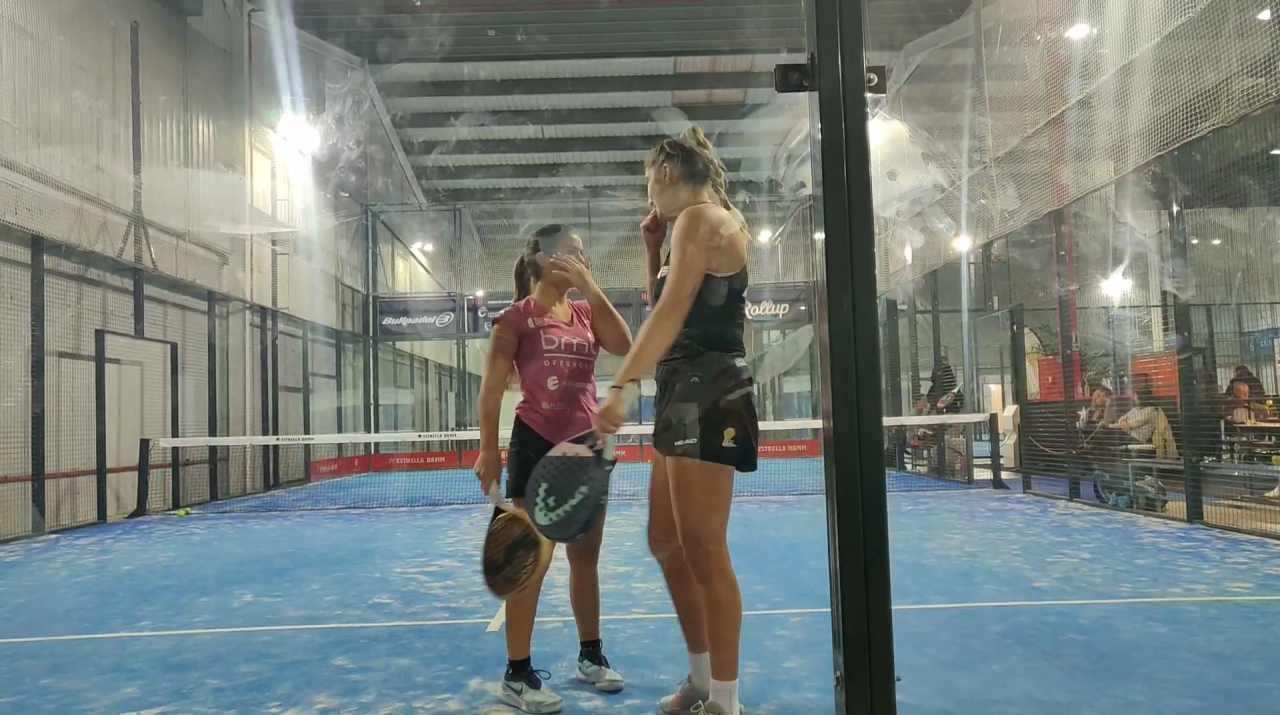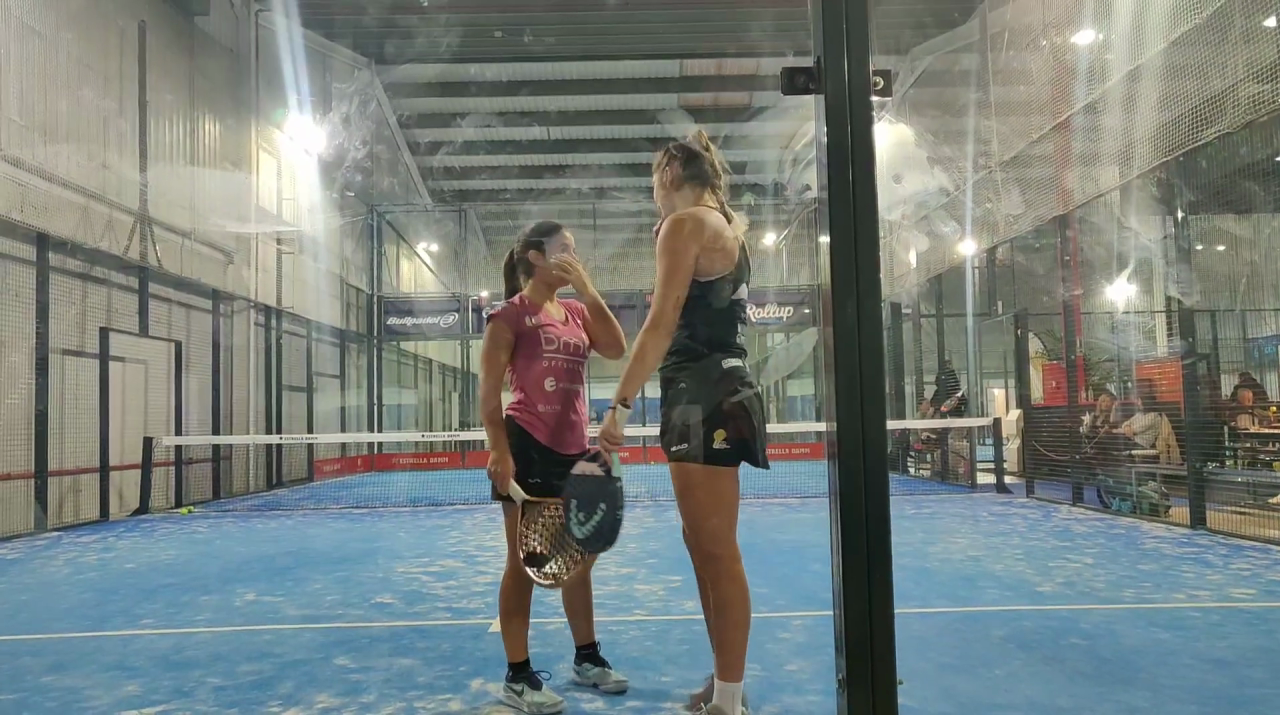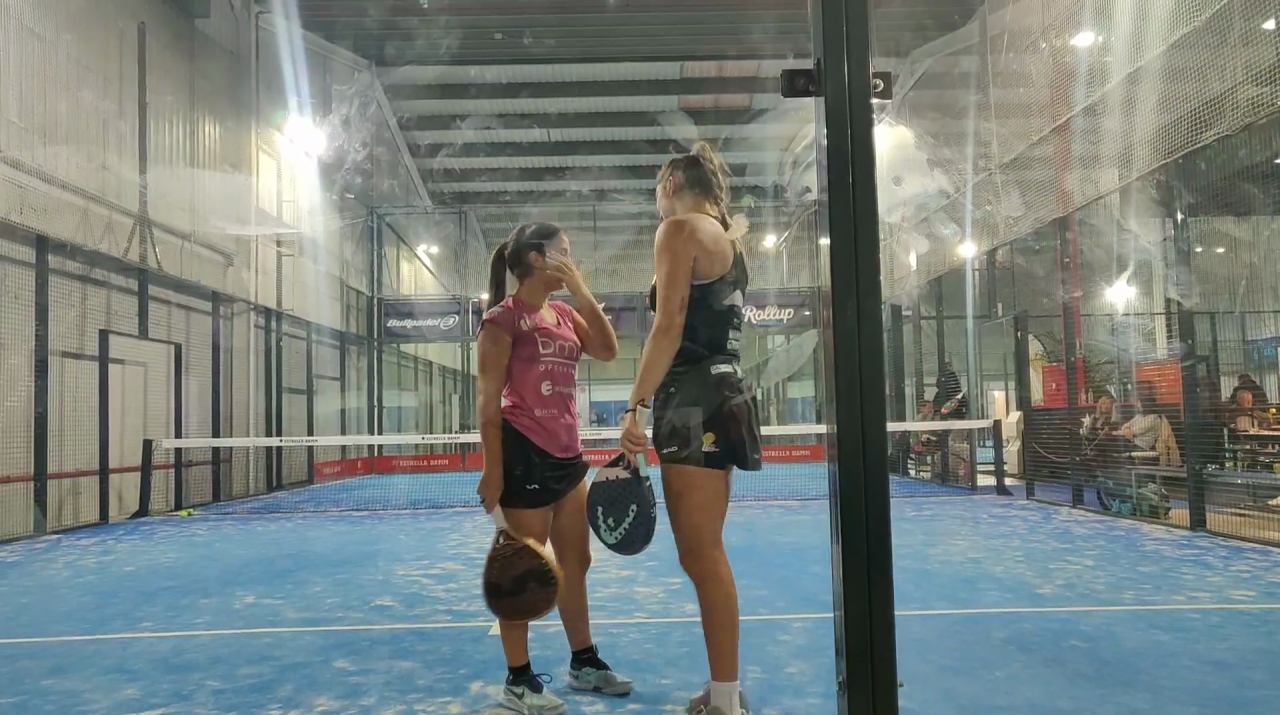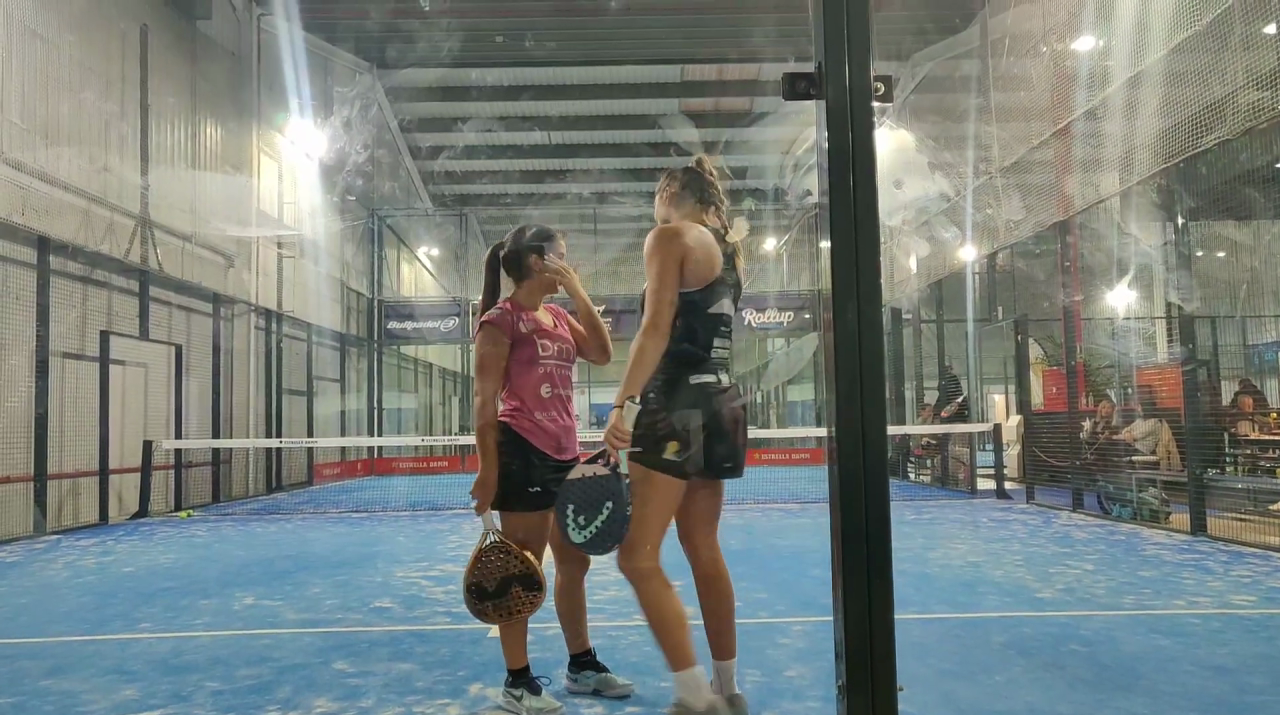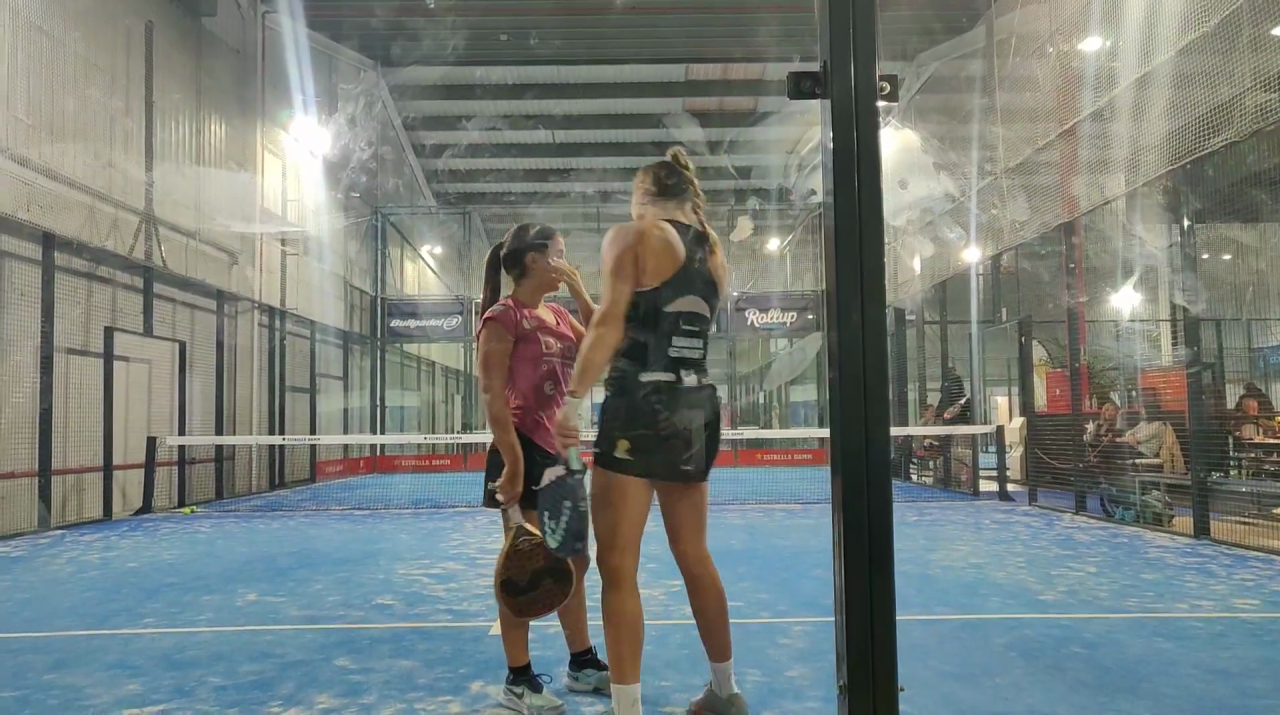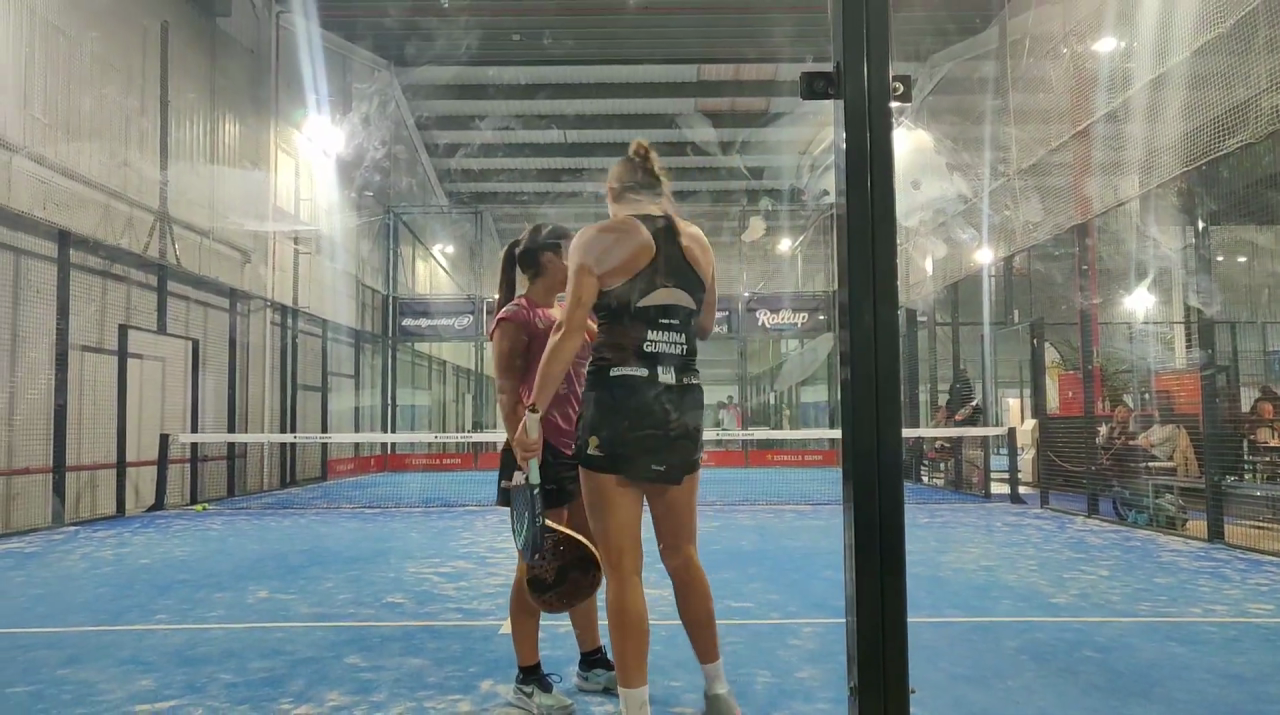
dt=0.3s
person 1, frame 1
left shoulder: (700, 218)
right shoulder: (691, 228)
left elbow: (671, 311)
right elbow: (663, 312)
left wrist: (619, 386)
right wrist: (652, 247)
left hip: (707, 398)
right hip: (681, 400)
left knee: (704, 552)
right knee: (666, 544)
person 1, frame 2
left shoulder: (684, 223)
right shoulder: (726, 227)
left elbow: (663, 323)
left wrist: (619, 404)
left hip: (702, 400)
right hip: (718, 397)
left knee: (716, 556)
right knee: (706, 551)
person 1, frame 3
left shoulder: (680, 229)
right shoulder: (725, 236)
left elbow: (669, 325)
left wrist: (635, 406)
left hip: (693, 403)
right hip: (718, 400)
left knee: (701, 558)
right knee: (706, 554)
person 1, frame 4
left shoulder: (668, 238)
right shoulder: (726, 251)
left elbow: (656, 327)
left wrist: (621, 403)
left hip: (676, 407)
right hip: (716, 407)
left knee: (637, 558)
right knee: (704, 552)
person 1, frame 5
left shoulder: (629, 236)
right shoulder: (712, 250)
left elbow: (609, 324)
left wrist: (572, 399)
left hip: (639, 409)
right hip: (694, 409)
left knee: (618, 566)
right knee: (693, 555)
person 1, frame 6
left shoulder: (597, 239)
right shoulder: (696, 239)
left elbow: (569, 331)
left wrist: (533, 411)
left hip: (617, 409)
right hip: (682, 410)
left knee: (623, 570)
right knee: (682, 558)
person 2, frame 1
left shoulder: (585, 311)
right shoulder: (517, 318)
left elbow: (622, 345)
right elbow: (492, 388)
left wrist: (591, 288)
right wrist: (488, 449)
right hip: (538, 444)
left knee: (586, 556)
left ankle: (591, 656)
right ankle: (517, 674)
person 2, frame 2
left shoulder: (575, 311)
right shoulder: (510, 315)
left elbow: (616, 348)
right elbow: (489, 390)
left wrist: (587, 289)
right wrist: (500, 452)
left hip: (574, 447)
right hip: (530, 447)
right knee: (525, 562)
left ankle: (587, 658)
person 2, frame 3
left shoulder: (564, 314)
right shoulder: (504, 317)
left elbow: (607, 350)
right elbow: (489, 398)
left wrist: (582, 292)
right wrist: (493, 467)
left hip: (567, 453)
right hip: (526, 453)
left knee: (576, 562)
left ankle: (584, 663)
person 2, frame 4
left shoulder: (559, 316)
right shoulder: (501, 320)
left elbow: (602, 353)
right elbow: (485, 399)
left wrist: (581, 296)
right wrist: (488, 469)
left hip: (565, 455)
right hip: (524, 455)
left knee: (574, 563)
left ankle: (582, 665)
person 2, frame 5
left shoulder: (558, 315)
right shoulder: (503, 317)
right elbow: (493, 396)
left wrist: (582, 295)
right wrist: (512, 463)
left hip: (563, 453)
right hip: (528, 453)
left knee: (573, 562)
left ankle: (582, 663)
person 2, frame 6
right shoulder: (517, 316)
right elbow: (509, 394)
right wrist: (524, 459)
left hip: (578, 452)
right hip: (541, 453)
left ankle: (592, 663)
